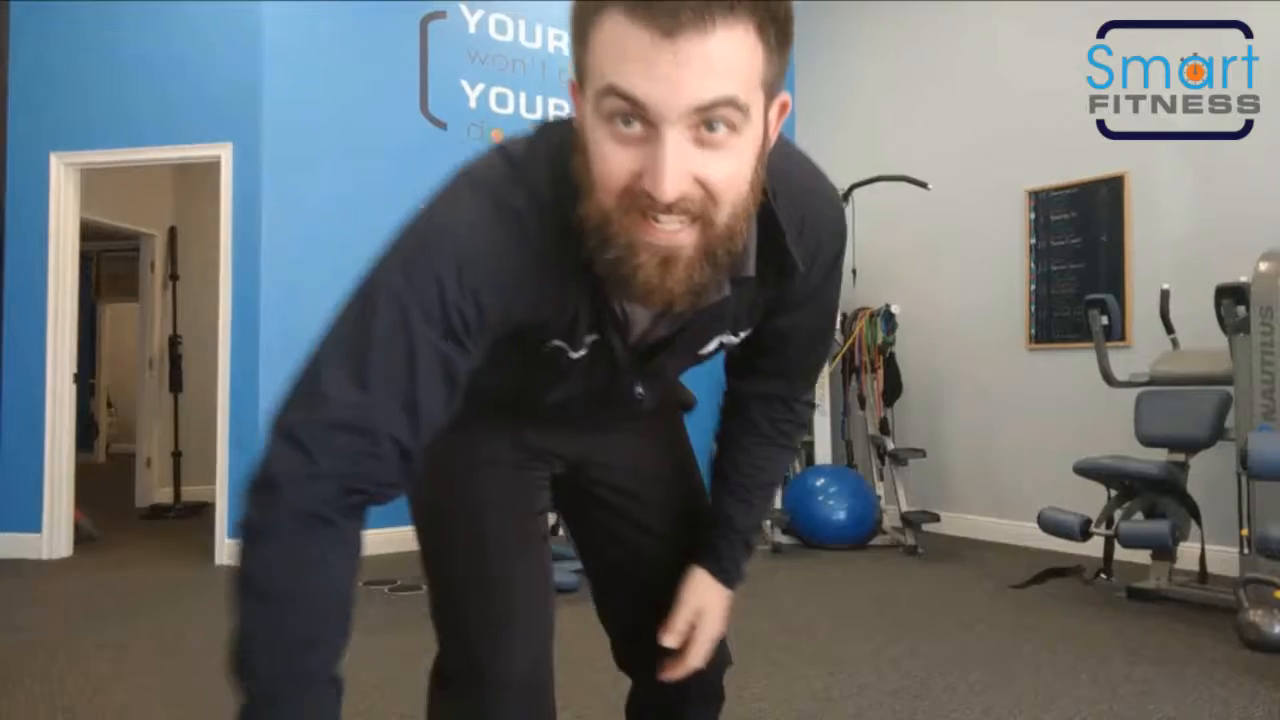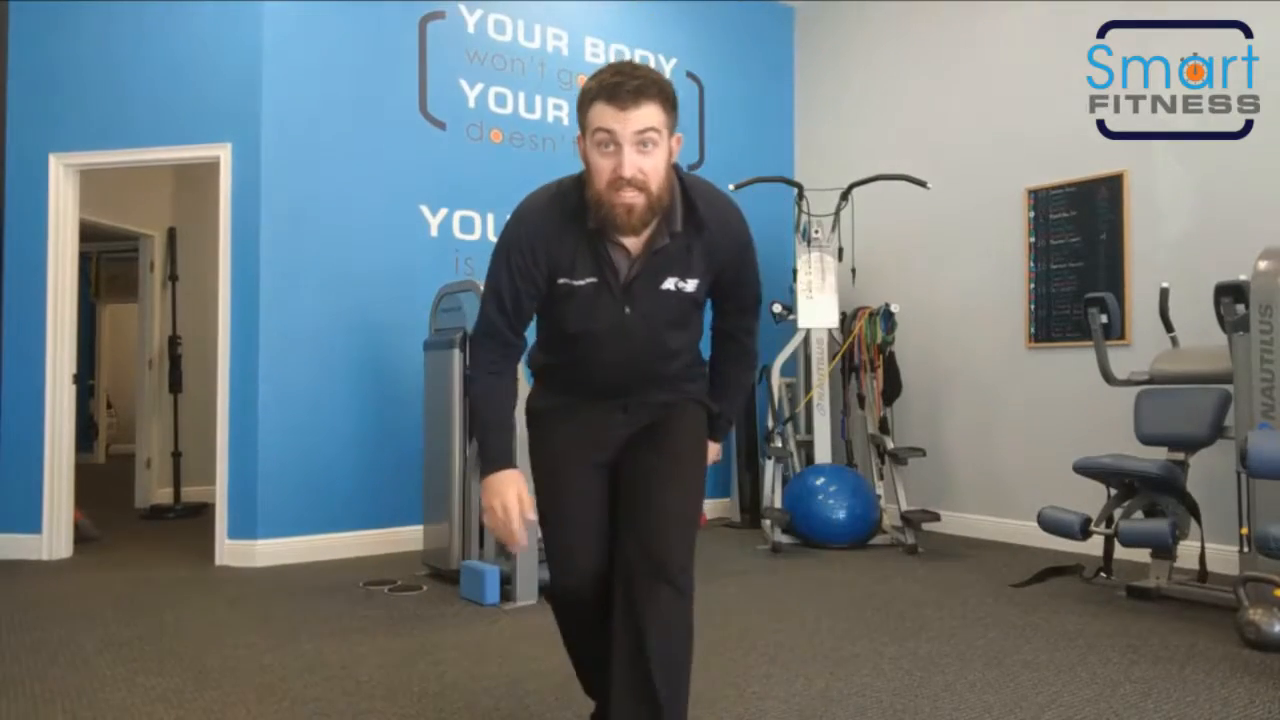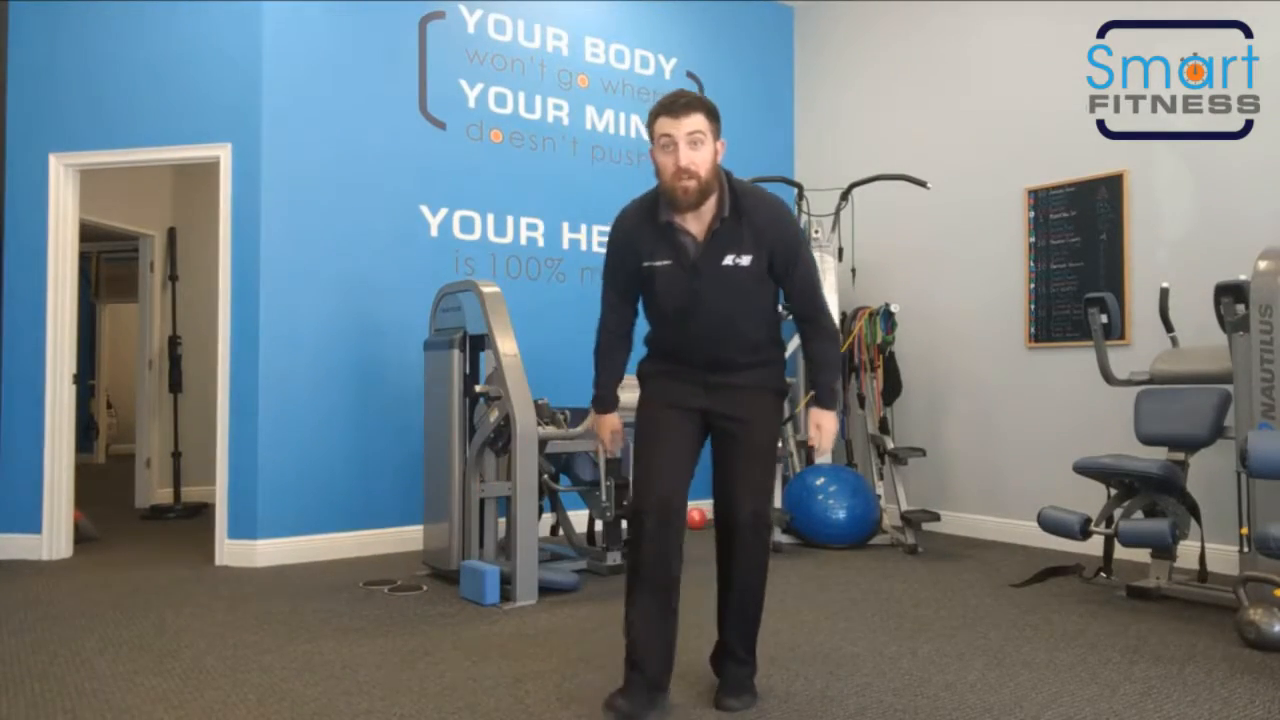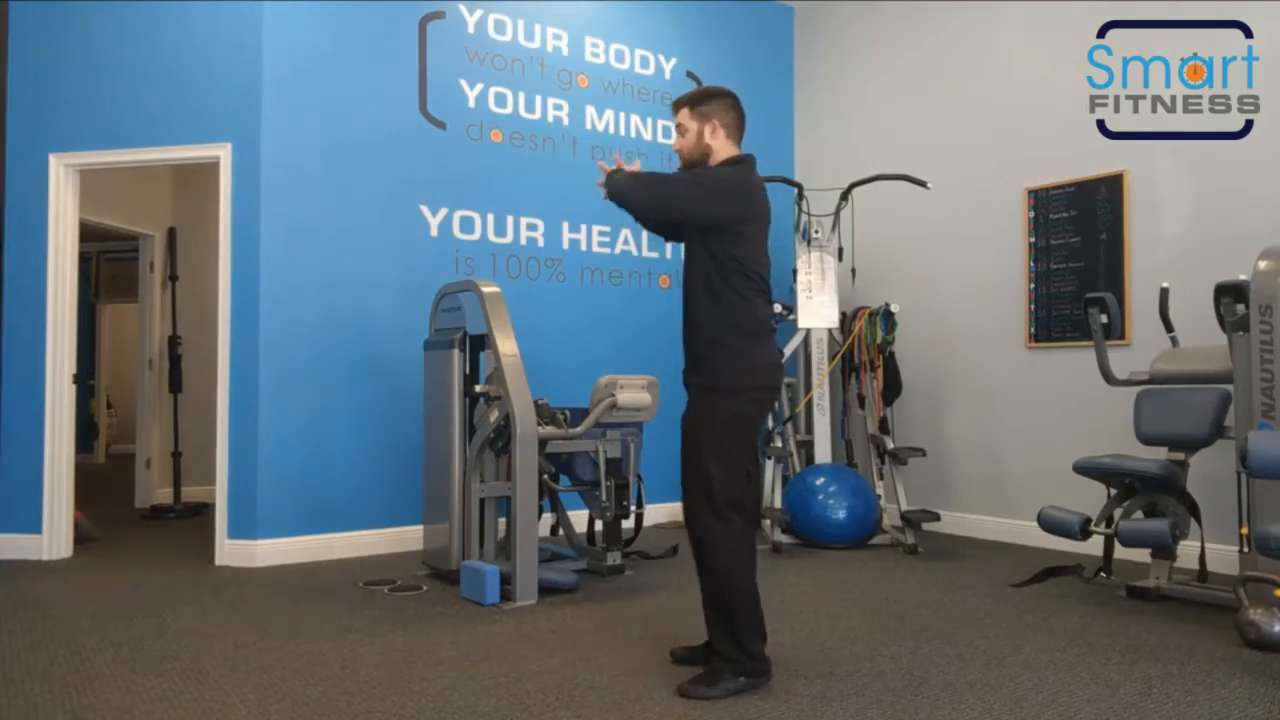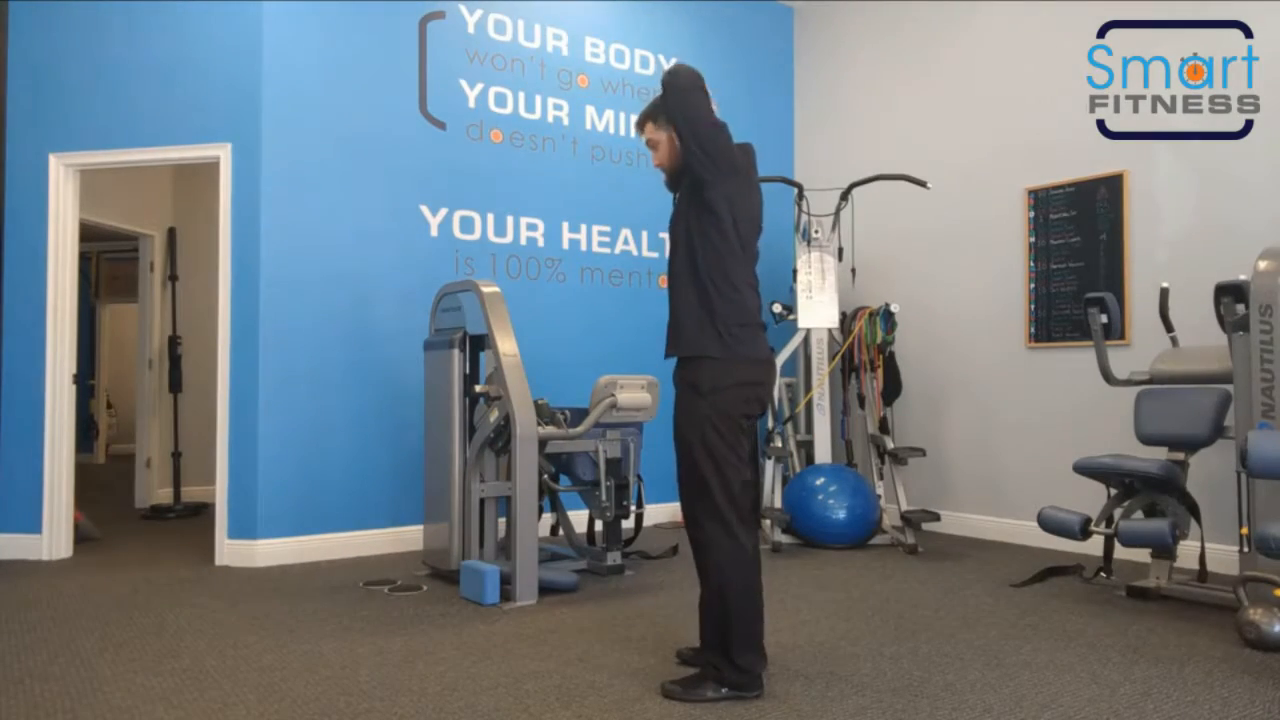
dt=1s
person 1, frame 1
left shoulder: (804, 220)
right shoulder: (485, 222)
left elbow: (771, 401)
right elbow: (318, 477)
left wrist: (722, 563)
left hip: (630, 415)
right hip: (477, 417)
left knee: (686, 662)
person 1, frame 2
left shoulder: (718, 223)
right shoulder: (539, 222)
left elbow: (738, 332)
right elbow: (494, 348)
left wrist: (717, 427)
right wrist: (497, 466)
left hip: (669, 407)
right hip: (569, 409)
left knee: (659, 574)
right knee: (578, 582)
person 1, frame 3
left shoulder: (767, 216)
right shoulder: (634, 226)
left elbow: (811, 312)
right elbow: (617, 317)
left wrist: (825, 398)
right wrist: (604, 400)
left hip: (750, 385)
right hip: (670, 383)
left knee: (744, 525)
right knee: (653, 514)
left ankle: (736, 667)
person 1, frame 4
left shoulder: (730, 186)
right shoulder: (722, 189)
left elbow: (640, 191)
right elbow: (674, 222)
left wrist: (615, 180)
right wrist: (626, 184)
left hip: (734, 377)
right hip: (728, 373)
left knee: (714, 512)
right knee: (725, 511)
left ankle: (743, 657)
right ankle: (730, 641)
person 1, frame 5
left shoulder: (717, 167)
right shoulder: (725, 175)
left elbow: (680, 82)
left wrist: (691, 100)
right wrist: (693, 106)
left hip: (718, 369)
right hip: (735, 364)
left knee: (716, 518)
right knee: (728, 514)
left ankle: (735, 669)
right ankle: (733, 648)
